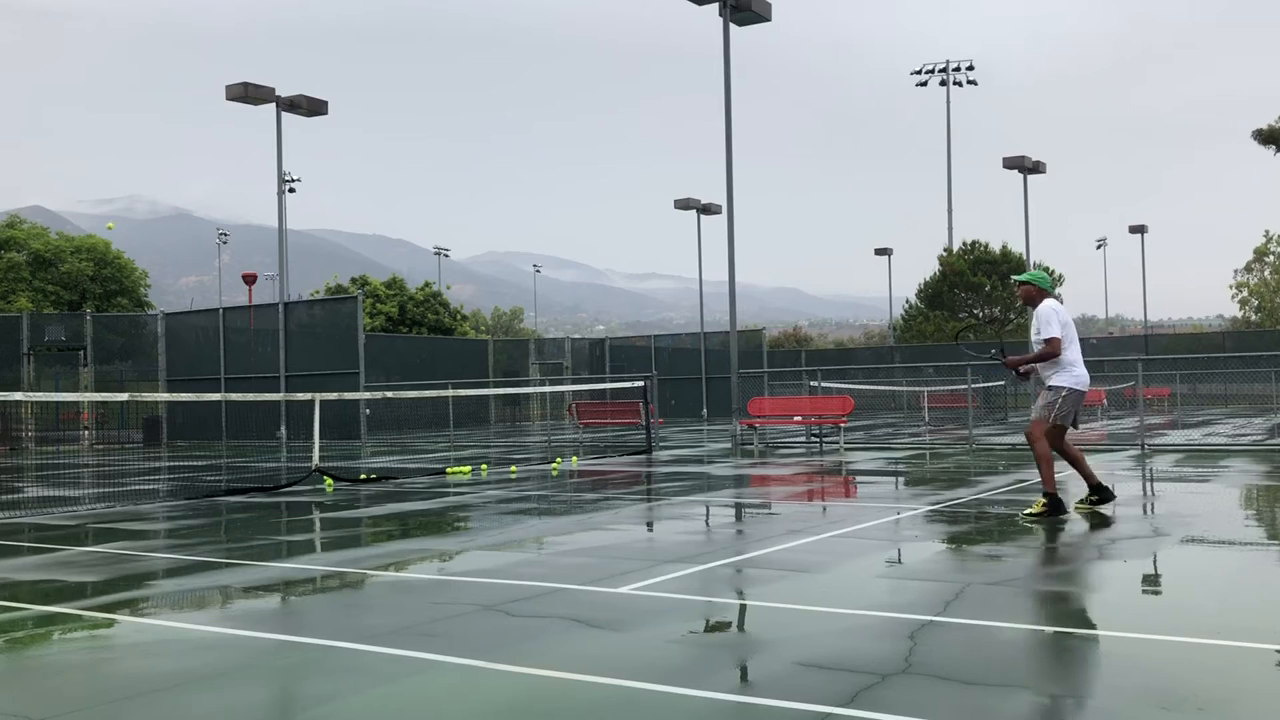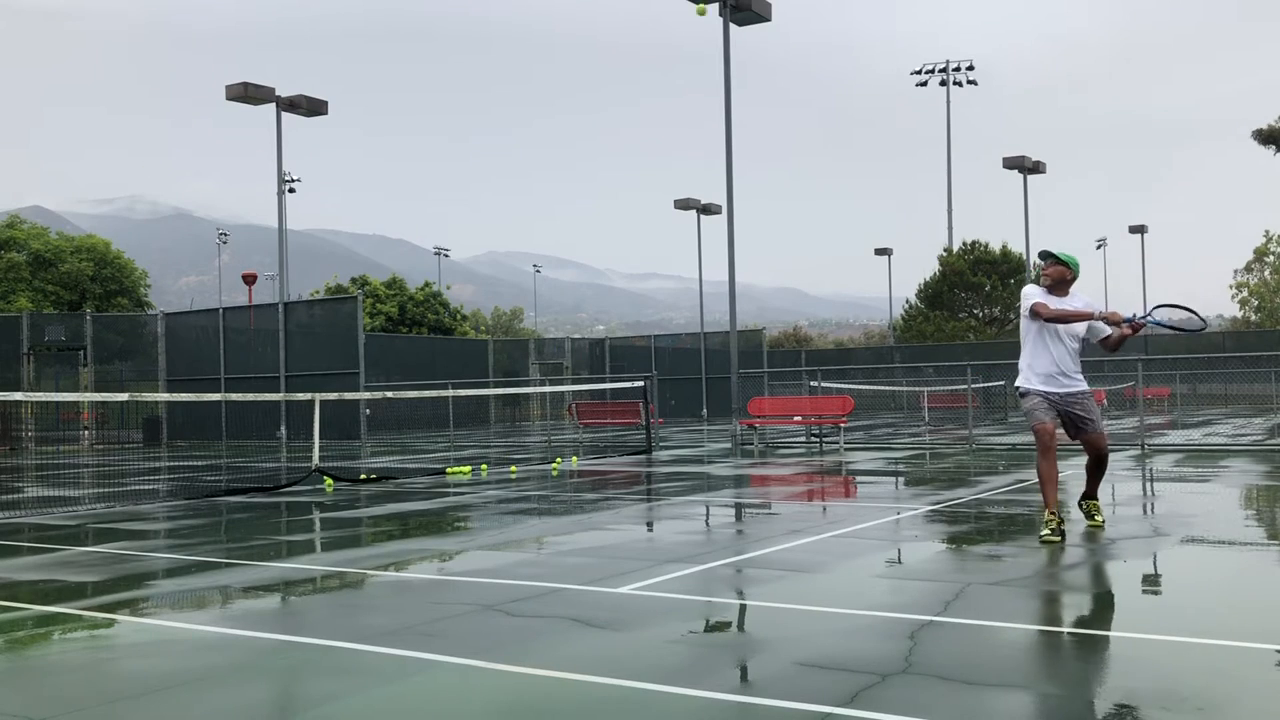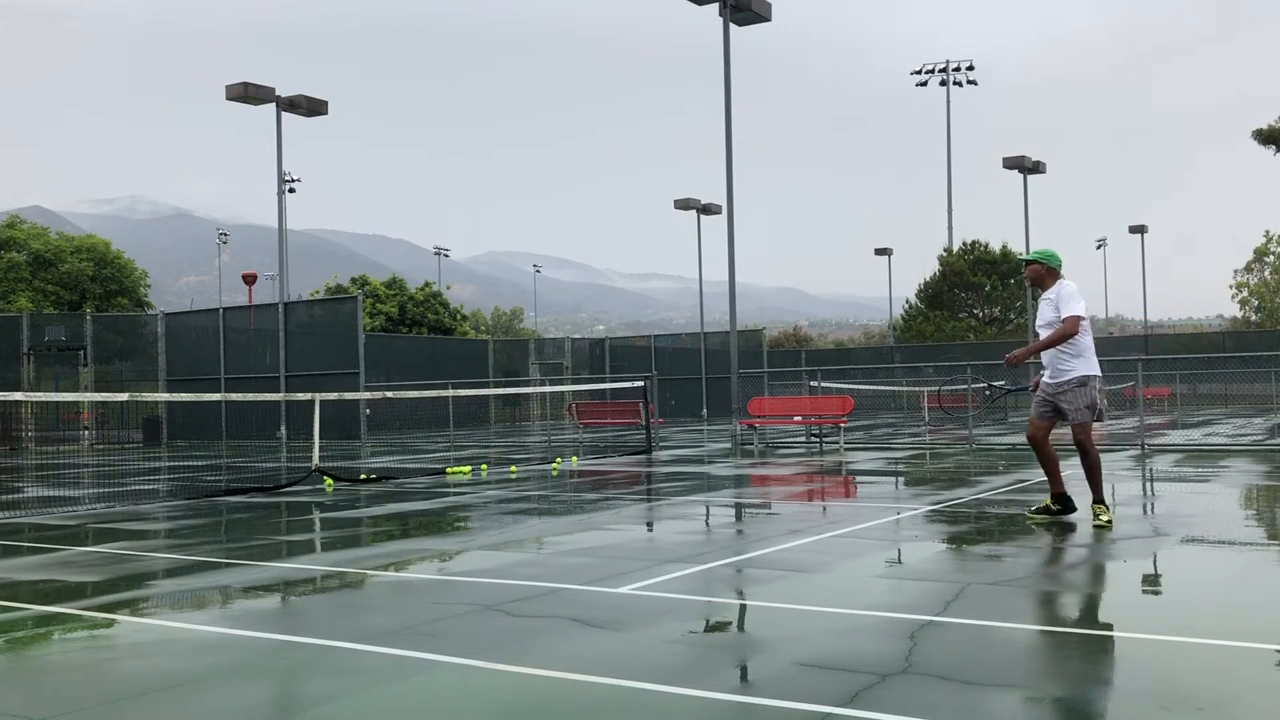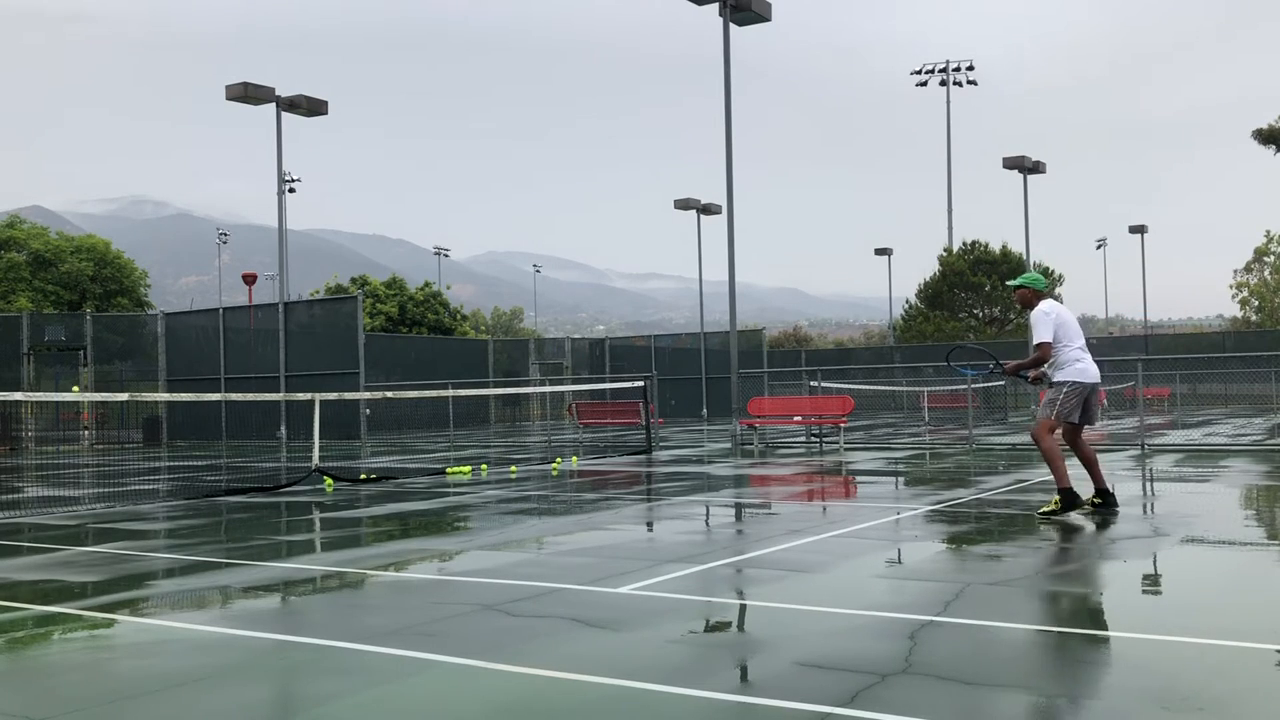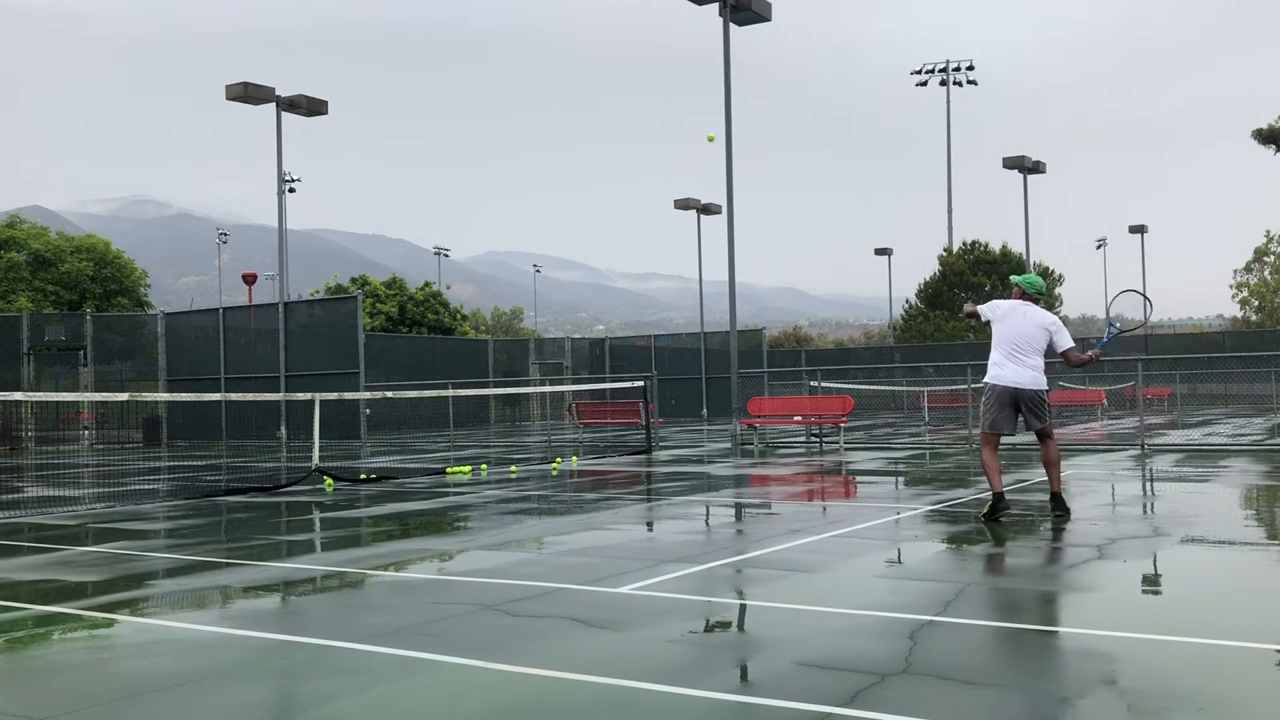
dt=1s
person 1, frame 1
left shoulder: (1045, 309)
right shoulder: (1050, 309)
left elbow: (1054, 350)
left wrist: (1021, 361)
right wrist: (1032, 368)
left hip: (1065, 382)
right hip: (1071, 382)
left knee: (1035, 433)
right knee: (1055, 440)
left ankle: (1051, 500)
right ankle: (1098, 489)
person 1, frame 2
left shoulder: (1084, 304)
right shoulder: (1032, 292)
left elbow: (1110, 344)
right elbow: (1047, 314)
left wrist: (1128, 331)
right wrist: (1098, 316)
left hip: (1074, 389)
right hip: (1036, 388)
left knee: (1099, 449)
right knee: (1046, 440)
left ankle: (1089, 499)
right ankle: (1052, 517)
person 1, frame 3
left shoulder: (1066, 290)
right shoulder: (1045, 298)
left elbow: (1070, 329)
left wrist: (1028, 351)
right wrist: (1043, 375)
left hip: (1079, 377)
right hip: (1051, 380)
left knee: (1082, 439)
right knee: (1035, 435)
left ankle: (1099, 503)
right ankle: (1059, 499)
person 1, frame 4
left shoulder: (1040, 312)
right shoulder: (1055, 308)
left elbow: (1044, 354)
left wrist: (1017, 367)
right wrist: (1045, 372)
left hip: (1072, 379)
right hip: (1088, 376)
left knee: (1041, 432)
right knee: (1072, 436)
left ankle: (1067, 495)
right ankle: (1104, 496)
person 1, frame 5
left shoulder: (1000, 306)
right shoulder: (1050, 320)
left elbow: (969, 312)
right elbow: (1074, 361)
left wrist: (967, 306)
right wrist: (1091, 356)
left hip: (998, 383)
right hip: (1033, 386)
left knee: (988, 446)
right knee: (1047, 440)
left ankle: (998, 498)
right ankle: (1057, 498)
